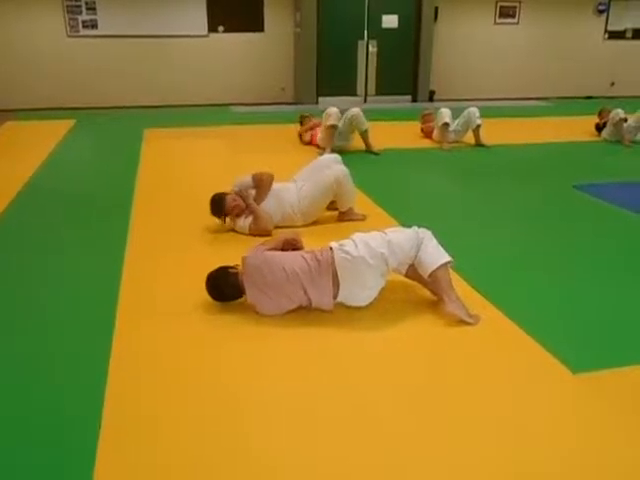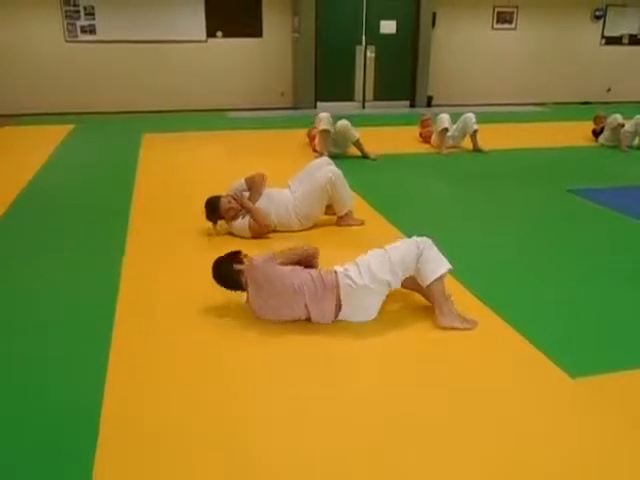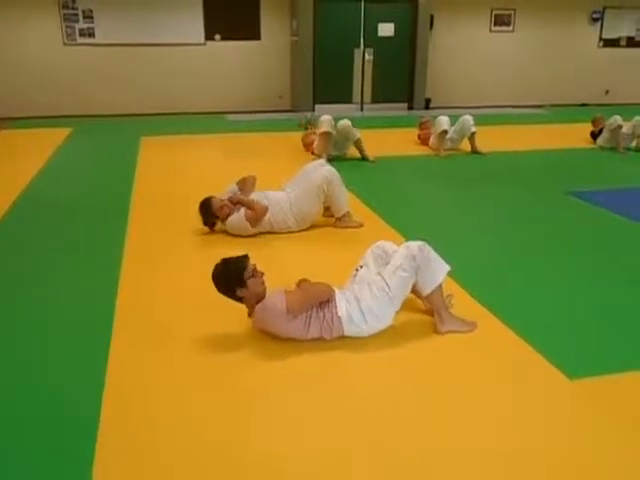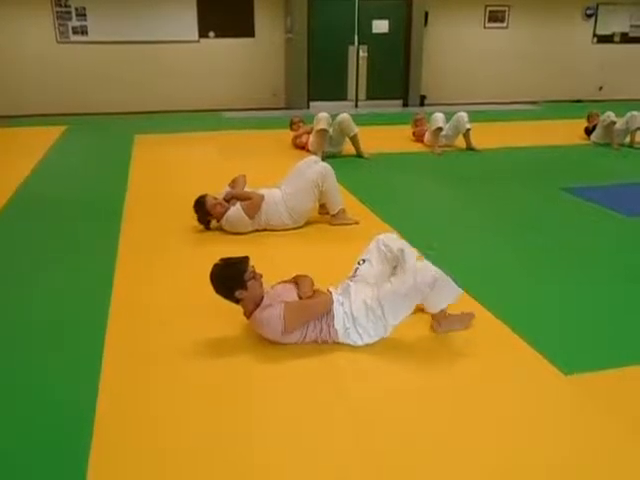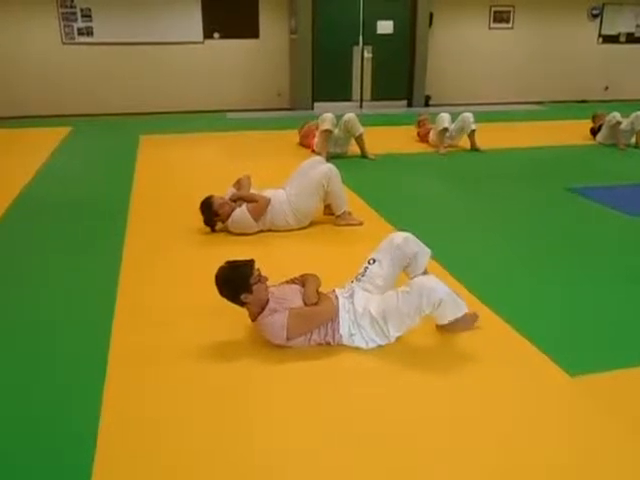
dt=0.5s
person 1, frame 1
left shoulder: (261, 306)
right shoulder: (252, 261)
right elbow: (292, 237)
left hip: (350, 293)
left knee: (401, 251)
right knee: (420, 237)
left ankle: (438, 290)
right ankle: (450, 298)
person 1, frame 2
left shoulder: (257, 307)
right shoulder: (260, 269)
right elbow: (311, 252)
left wrist: (303, 268)
left hip: (346, 309)
right hip: (348, 286)
left knee: (380, 255)
right knee: (420, 246)
left ankle: (431, 295)
right ankle: (444, 311)
person 1, frame 3
left shoulder: (260, 313)
right shoulder: (270, 310)
left elbow: (304, 289)
right elbow: (325, 292)
left wrist: (304, 288)
right wrist: (308, 288)
left hip: (346, 301)
right hip: (359, 314)
left knee: (383, 249)
right knee: (417, 251)
left ankle: (429, 299)
right ankle: (444, 318)
person 1, frame 4
left shoulder: (263, 298)
right shoulder: (268, 320)
left elbow: (303, 280)
right elbow: (323, 302)
left wrist: (303, 289)
right wrist: (309, 293)
left hip: (347, 295)
right hip: (357, 322)
left knee: (387, 242)
right knee: (424, 272)
left ankle: (427, 298)
right ankle: (442, 319)
person 1, frame 5
left shoulder: (268, 297)
right shoulder: (273, 325)
left elbow: (311, 278)
right elbow: (328, 310)
left wrist: (308, 290)
right wrist: (314, 296)
left hip: (352, 296)
right hip: (360, 326)
left knee: (401, 242)
right knee: (429, 288)
left ankle: (429, 300)
right ankle: (450, 320)
person 2, frame 1
left shoulder: (239, 189)
right shoulder: (241, 223)
left elbow: (267, 177)
right elbow: (267, 228)
left wrist: (255, 200)
right wrist: (252, 205)
left hip: (295, 187)
right hip: (301, 208)
left knee: (333, 159)
right knee: (340, 173)
left ankle: (334, 201)
right ankle: (346, 212)
person 2, frame 2
left shoulder: (234, 193)
right shoulder: (238, 225)
left elbow: (260, 177)
right elbow: (266, 225)
left wrist: (250, 202)
right wrist: (247, 205)
left hip: (291, 194)
right hip: (298, 212)
left knee: (325, 162)
right knee: (332, 174)
left ankle: (331, 206)
right ankle: (345, 216)
person 2, frame 3
left shoulder: (229, 197)
right shoulder: (234, 223)
left elbow: (250, 179)
right elbow: (262, 209)
left wrist: (242, 197)
right wrist: (242, 200)
left hip: (287, 197)
right hip: (295, 213)
left knee: (320, 164)
right knee: (329, 174)
left ankle: (329, 208)
right ankle: (343, 218)
person 2, frame 4
left shoulder: (225, 200)
right shoulder: (232, 219)
left elbow: (241, 178)
right elbow: (258, 198)
left wrist: (235, 193)
right wrist: (236, 194)
left hip: (282, 196)
right hip: (290, 210)
left knee: (314, 161)
right knee: (323, 170)
left ankle: (324, 205)
right ankle: (337, 215)
person 2, frame 5
left shoulder: (231, 200)
right shoulder: (237, 221)
left elbow: (245, 179)
right elbow: (265, 201)
left wrist: (241, 194)
right wrist: (242, 196)
left hip: (287, 196)
right hip: (295, 210)
left knee: (318, 161)
right knee: (329, 171)
left ankle: (330, 206)
right ankle: (341, 216)
